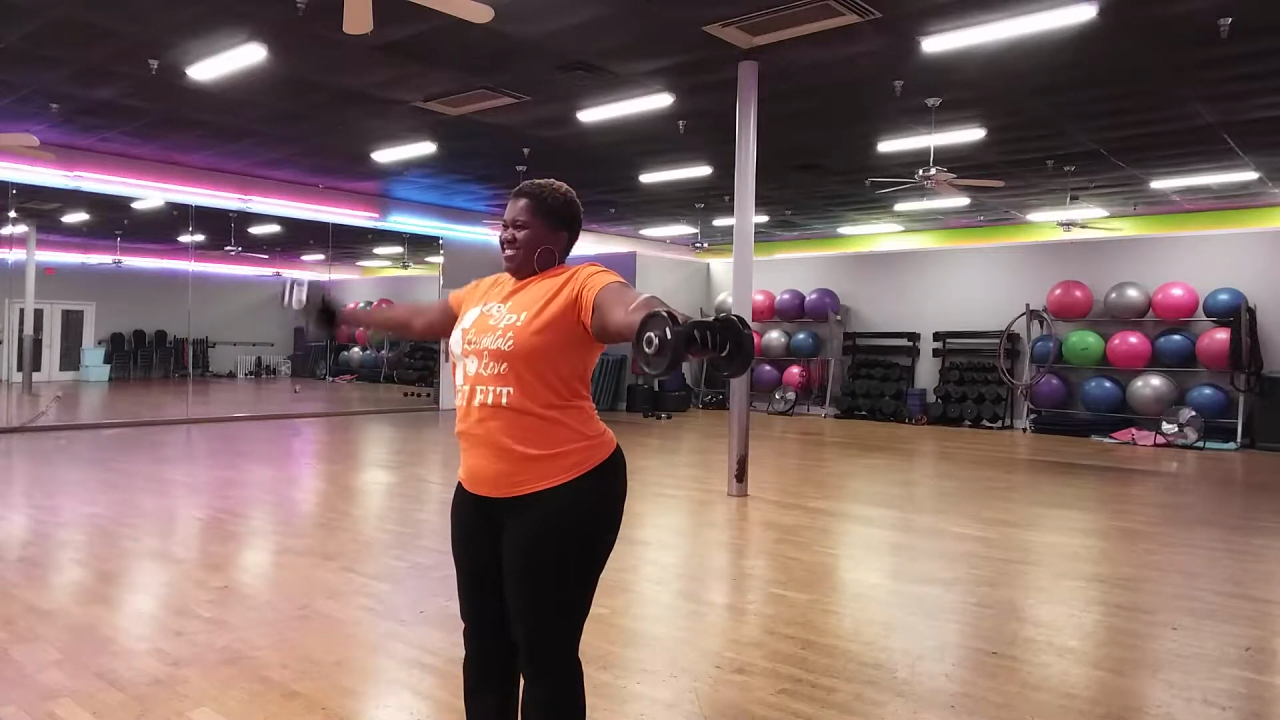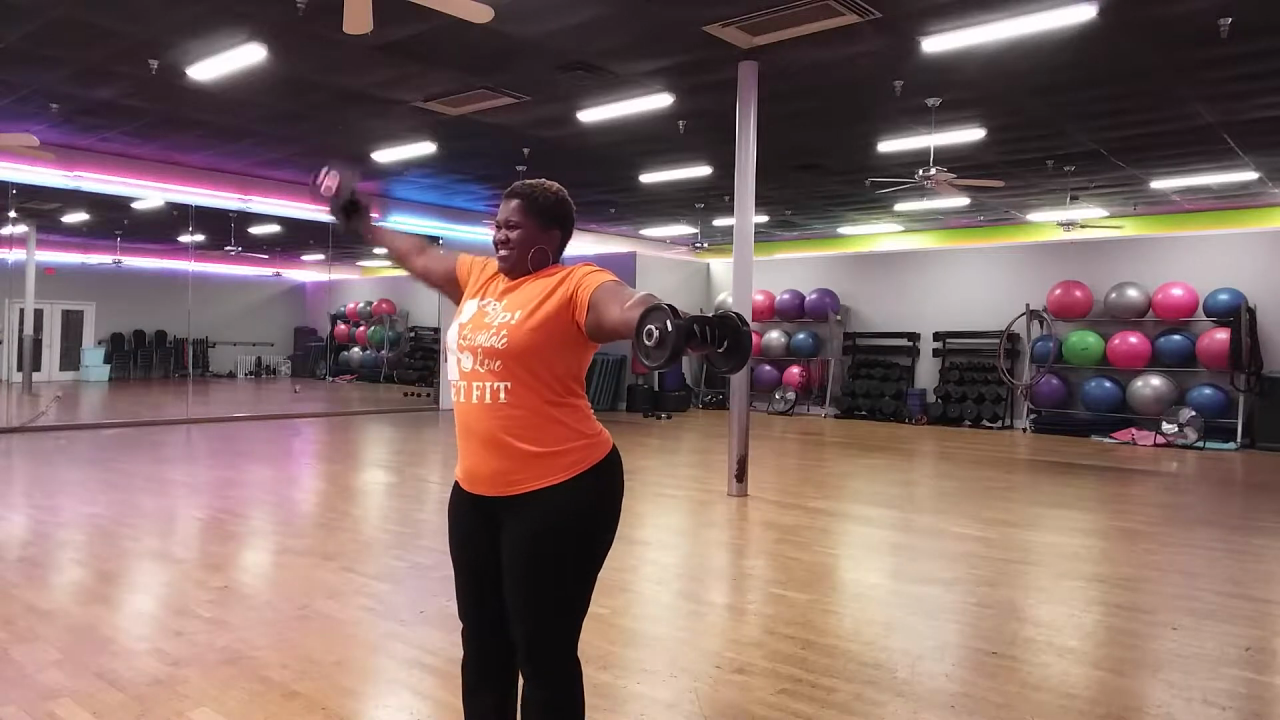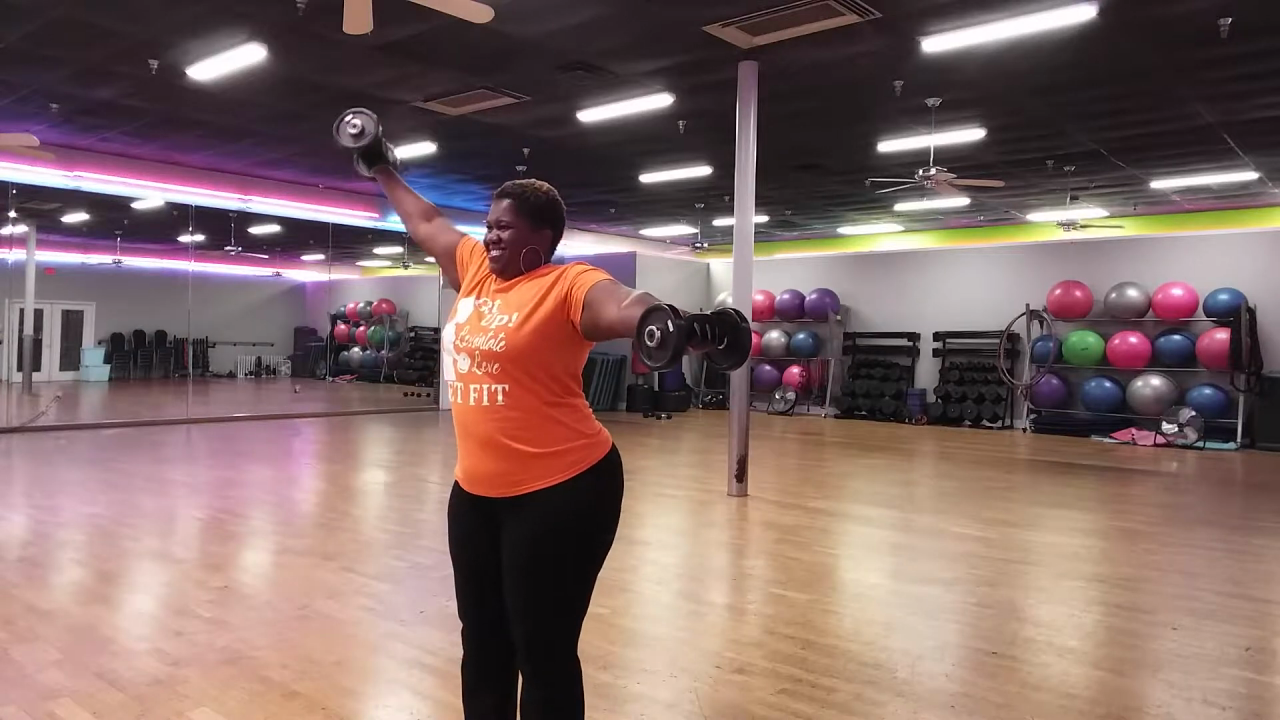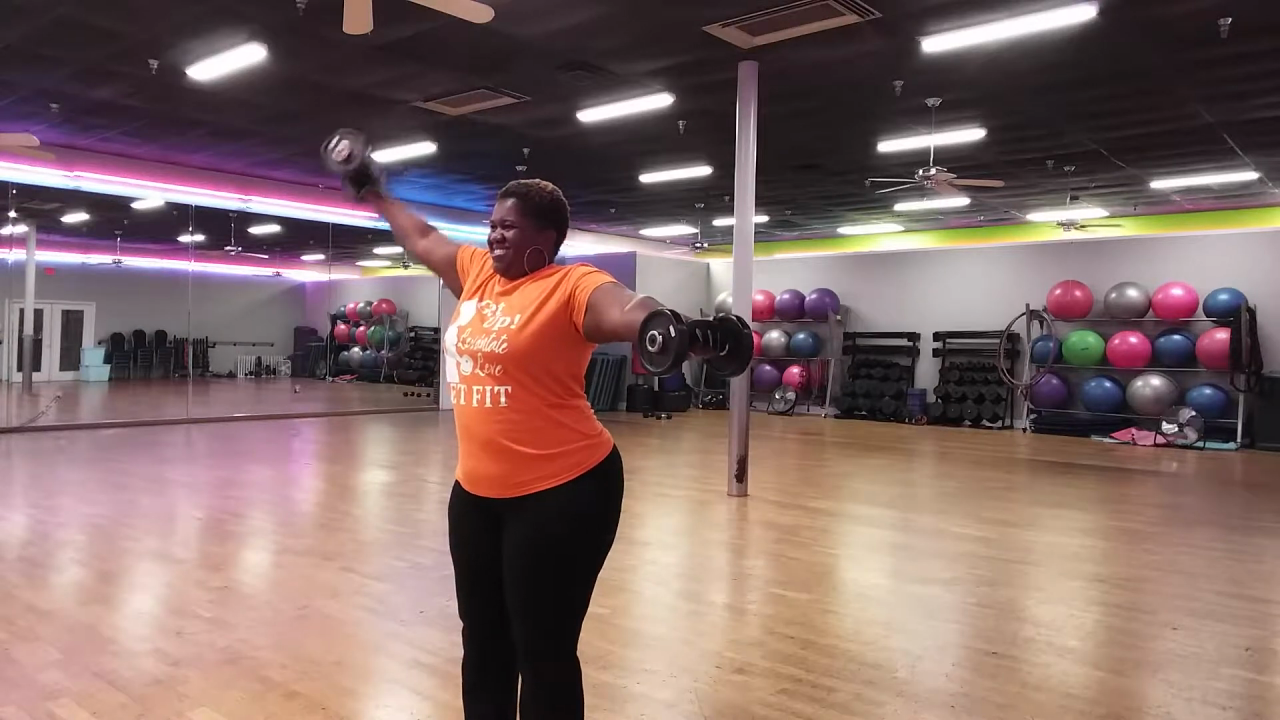
dt=0.2s
person 1, frame 1
left shoulder: (581, 285)
right shoulder: (487, 290)
left elbow: (634, 311)
right elbow: (420, 318)
right wrist: (346, 316)
left hip: (562, 492)
right hip: (480, 493)
left knee: (545, 651)
right knee: (484, 643)
person 1, frame 2
left shoulder: (576, 285)
right shoulder: (481, 278)
left elbow: (630, 308)
right elbow: (420, 254)
right wrist: (361, 219)
left hip: (560, 491)
right hip: (476, 491)
left knee: (544, 651)
right knee: (483, 642)
person 1, frame 3
left shoulder: (569, 285)
right shoulder: (476, 272)
left elbow: (625, 307)
right elbow: (426, 222)
right wrist: (383, 172)
left hip: (561, 491)
right hip: (477, 492)
left knee: (544, 651)
right knee: (482, 643)
person 1, frame 4
left shoulder: (572, 286)
right shoulder: (478, 275)
left elbow: (629, 310)
right elbow: (421, 237)
right wrist: (373, 193)
left hip: (562, 491)
right hip: (477, 492)
left knee: (543, 652)
right knee: (483, 643)
